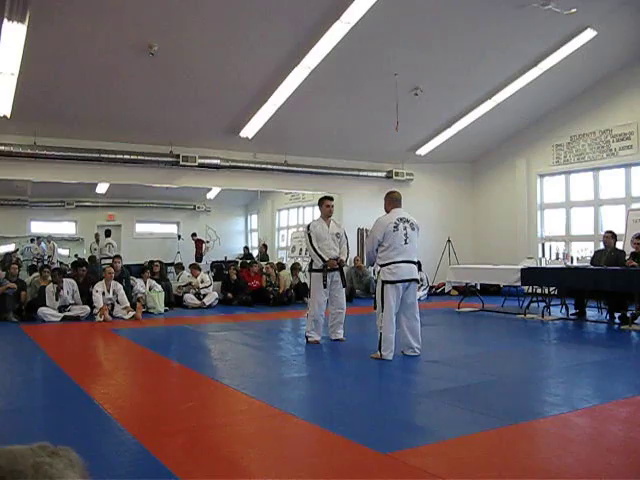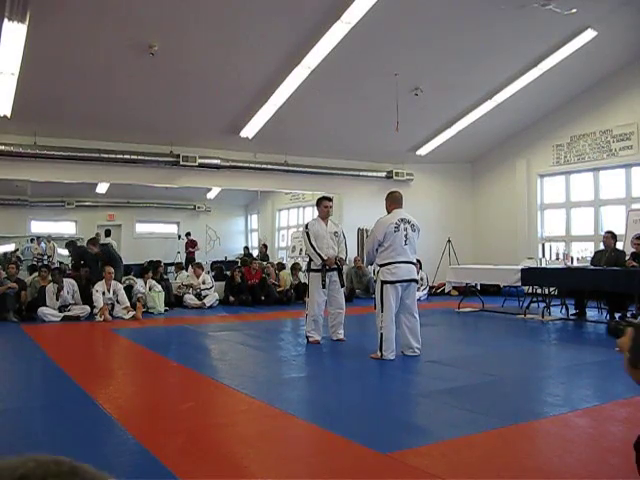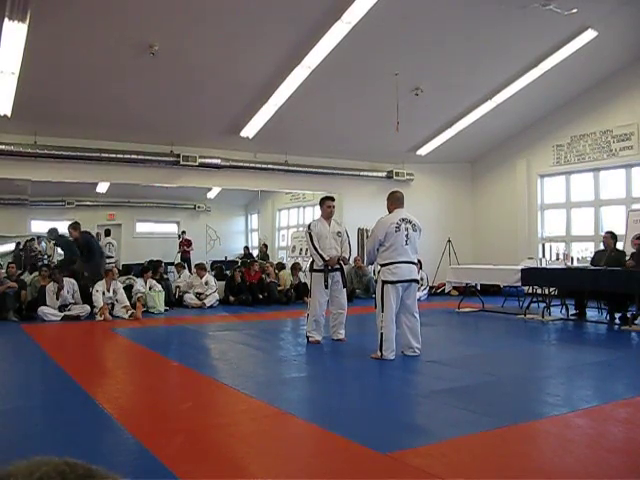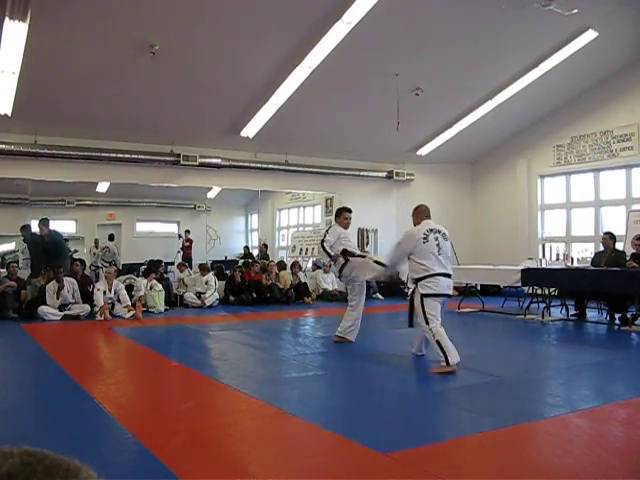
dt=1s
person 1, frame 1
left shoulder: (383, 221)
right shoulder: (413, 221)
left elbow: (370, 247)
left wrist: (371, 262)
left hip: (392, 272)
right hip: (411, 270)
left knee: (387, 313)
right knee: (410, 312)
left ankle: (385, 352)
right ankle: (412, 348)
person 1, frame 2
left shoulder: (384, 222)
right shoulder: (414, 222)
left elbow: (371, 247)
left wrist: (370, 261)
left hip: (391, 272)
right hip: (410, 271)
left knee: (387, 313)
right knee: (410, 312)
left ankle: (386, 352)
right ankle: (412, 348)
person 1, frame 3
left shoulder: (385, 222)
right shoulder: (415, 222)
left elbow: (371, 247)
left wrist: (371, 261)
left hip: (392, 272)
right hip: (411, 271)
left knee: (387, 313)
right knee: (410, 312)
left ankle: (386, 352)
right ankle: (413, 348)
person 1, frame 4
left shoulder: (413, 234)
right shoulder: (444, 232)
left elbow: (397, 258)
left wrist: (388, 268)
left hip: (427, 285)
right hip: (445, 282)
left knee: (431, 324)
right knee: (427, 318)
left ankle: (449, 361)
right ankle: (419, 349)
person 2, frame 1
left shoulder: (339, 227)
right shoulder: (312, 226)
left elbow: (344, 245)
right elbow: (312, 247)
left wrist: (342, 259)
right wrist: (326, 261)
left hip: (337, 270)
right hip: (319, 270)
left knee: (339, 304)
right knee: (317, 304)
left ankle: (336, 333)
right ankle: (312, 335)
person 2, frame 2
left shoulder: (337, 227)
right shoulder: (310, 226)
left elbow: (342, 244)
right elbow: (311, 247)
left wrist: (341, 257)
right wrist: (325, 260)
left hip: (335, 270)
right hip: (318, 269)
left knee: (338, 304)
right knee: (316, 304)
left ankle: (337, 333)
right ankle: (313, 334)
person 2, frame 3
left shoulder: (340, 227)
right shoulder: (313, 226)
left elbow: (346, 244)
right elbow: (313, 247)
left wrist: (345, 257)
right wrist: (327, 260)
left hip: (337, 269)
right hip: (320, 269)
left knee: (340, 304)
right knee: (317, 304)
left ankle: (338, 333)
right ankle: (314, 334)
person 2, frame 4
left shoulder: (346, 233)
right shoulder: (334, 230)
right elbow: (324, 245)
right wrist: (331, 257)
left hip: (353, 272)
right hip: (349, 264)
left knee: (356, 305)
left ankle: (342, 334)
